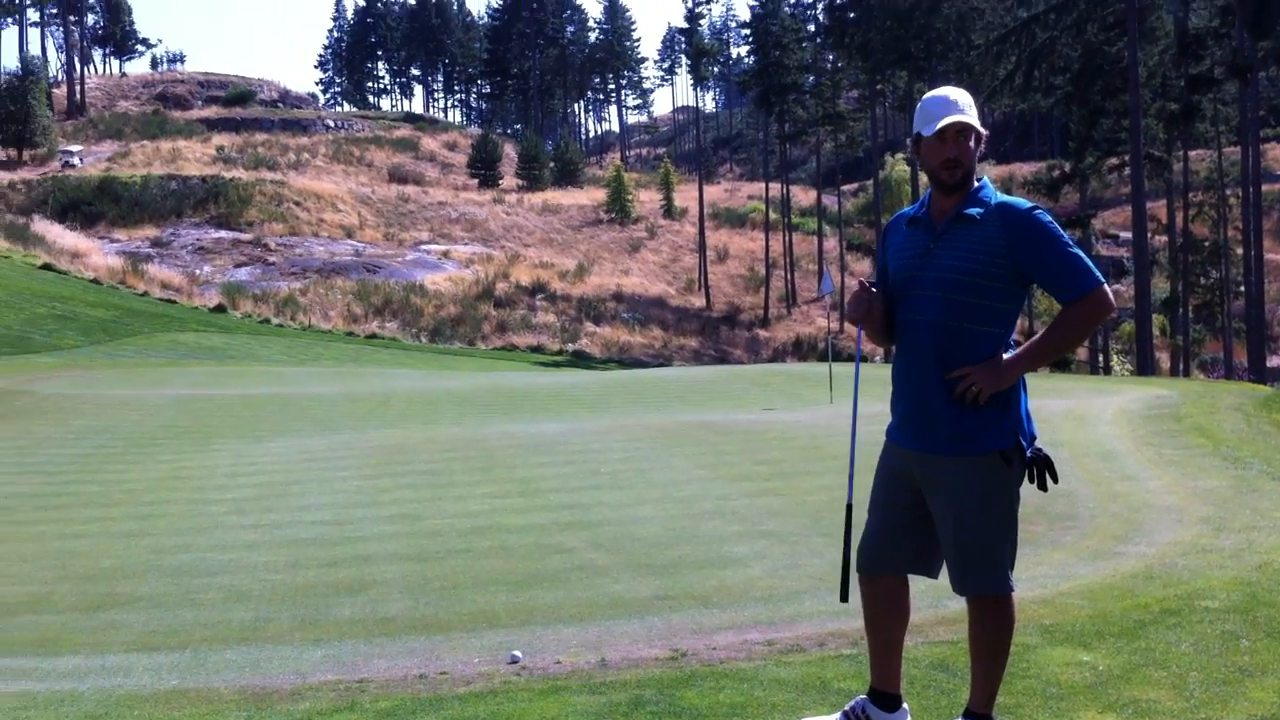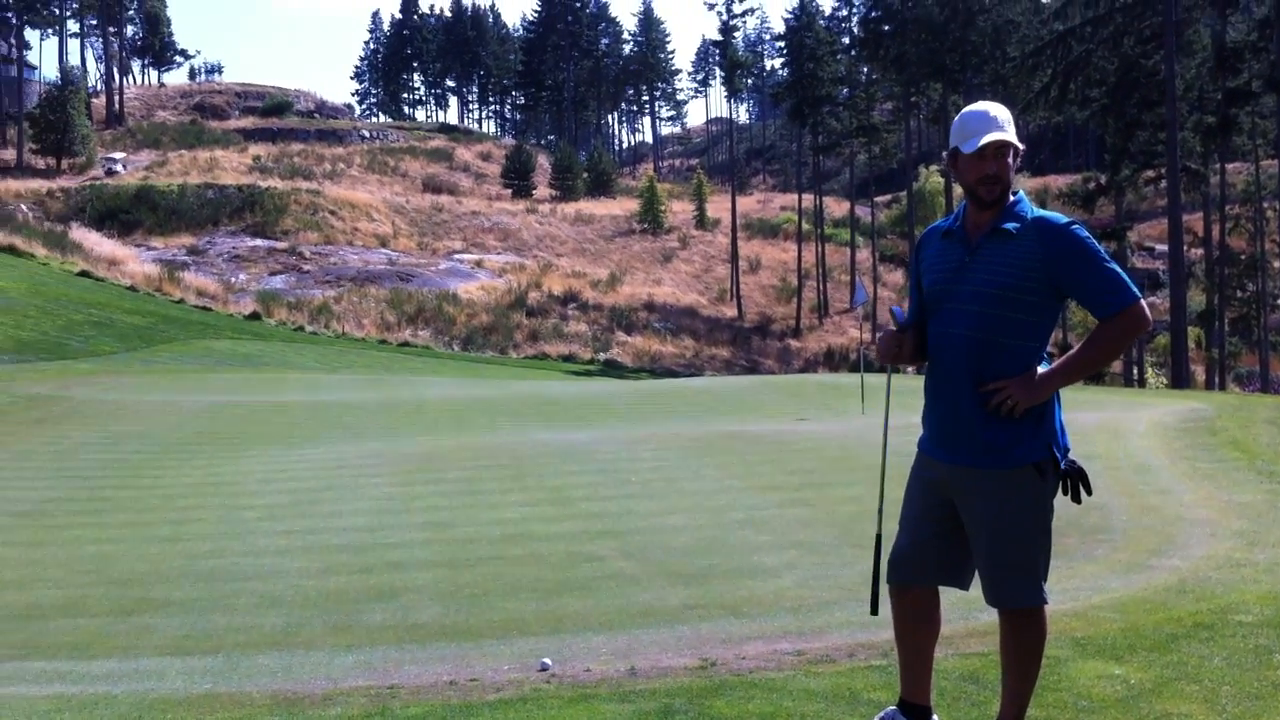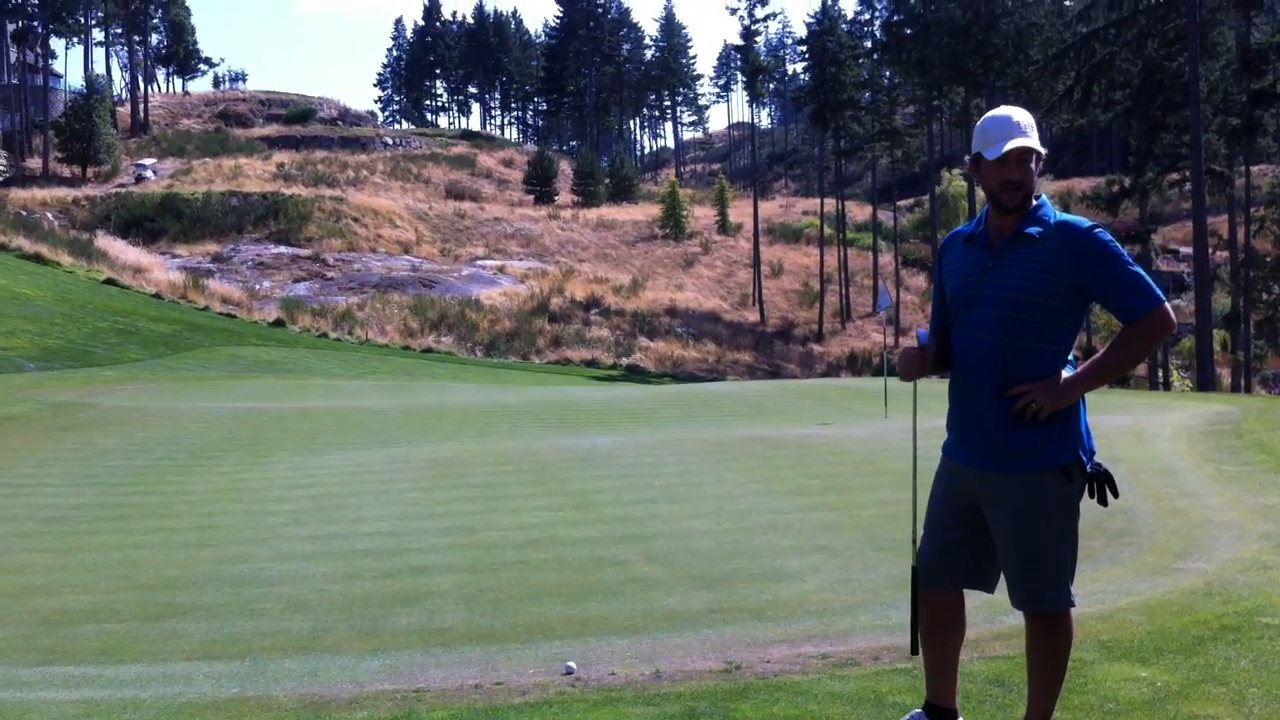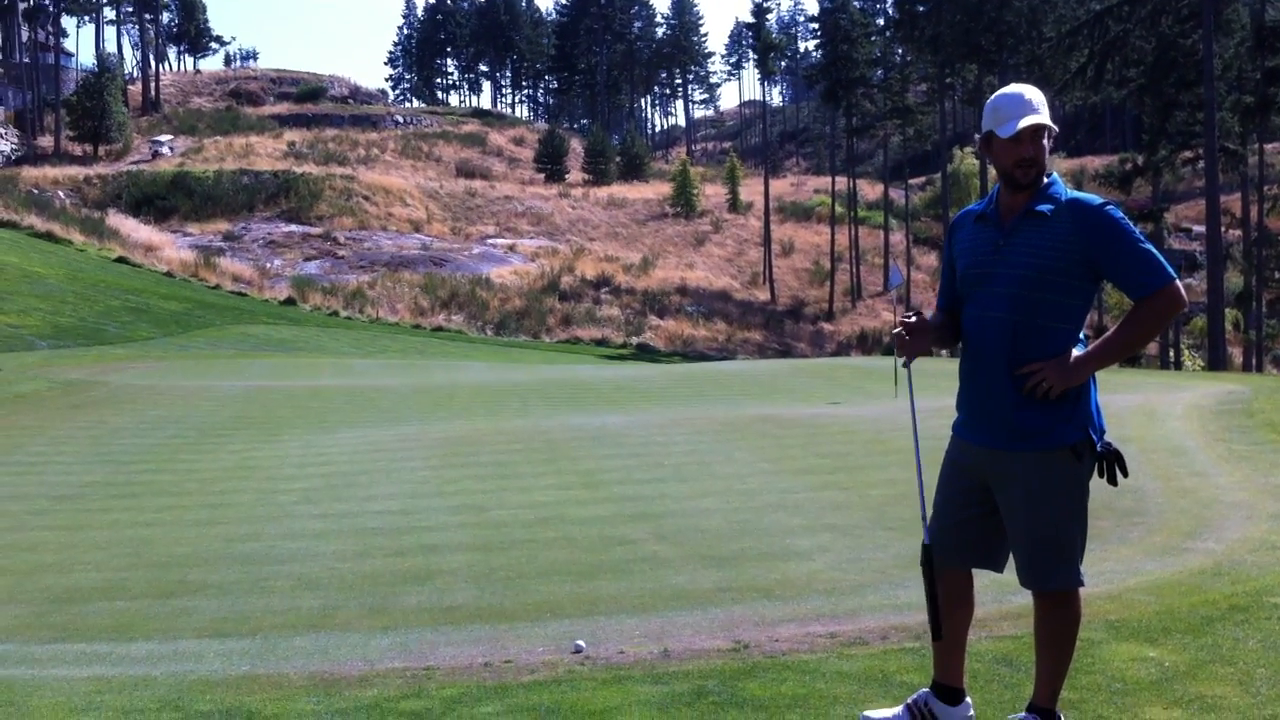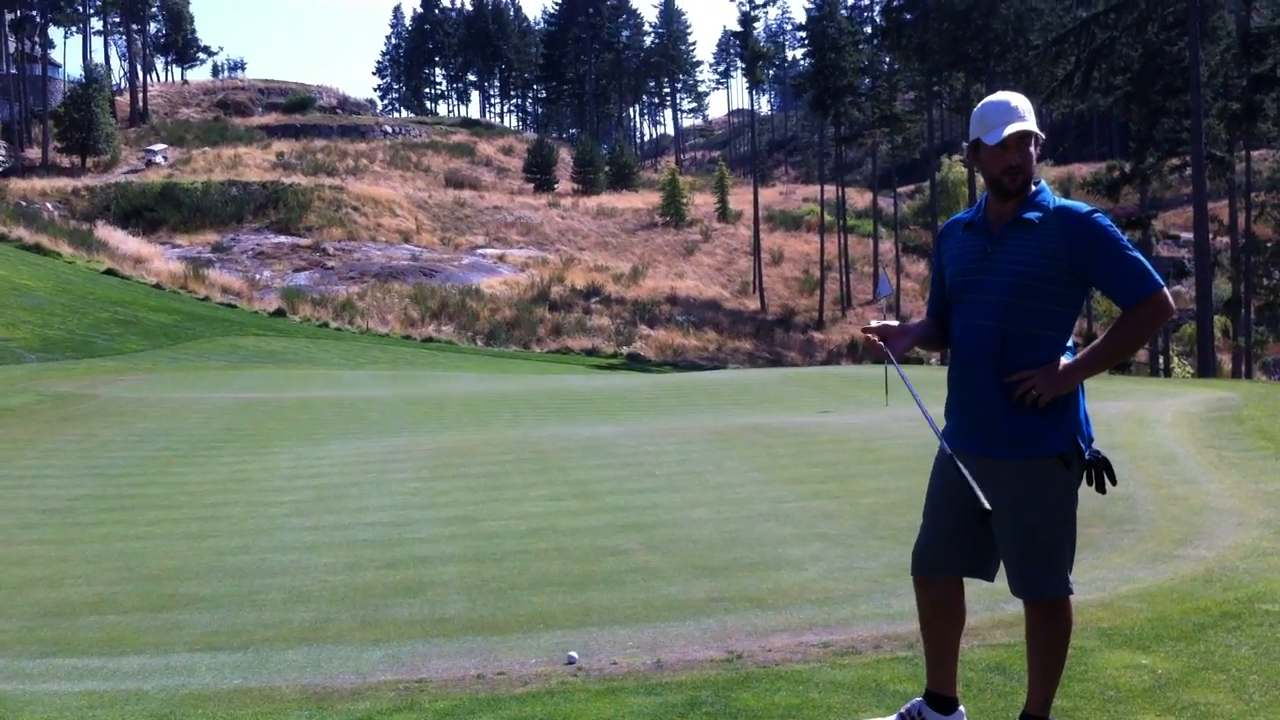
dt=0.3s
person 1, frame 1
left shoulder: (1015, 222)
right shoulder: (898, 229)
left elbow: (1095, 302)
left wrist: (1013, 365)
right wrist: (866, 314)
left hip: (980, 442)
right hip: (907, 437)
left knee: (984, 585)
right knee: (878, 568)
person 1, frame 2
left shoulder: (1054, 236)
right shoulder: (931, 242)
left elbow: (1132, 316)
left wrist: (1050, 378)
right wrist: (899, 346)
left hip: (1015, 456)
right hip: (939, 450)
left knee: (1018, 597)
right knee: (909, 578)
person 1, frame 3
left shoulder: (1077, 241)
right shoulder: (953, 248)
left elbow: (1157, 320)
left wrist: (1075, 383)
right wrist: (922, 358)
left hip: (1041, 461)
right hip: (964, 455)
left knee: (1043, 600)
right knee: (934, 582)
person 1, frame 4
left shoulder: (1087, 218)
right shoulder: (964, 226)
left elbow: (1167, 296)
left wrist: (1084, 363)
right wrist: (924, 333)
left hip: (1050, 439)
right hip: (973, 433)
left knee: (1051, 580)
right knee: (943, 561)
person 1, frame 5
left shoulder: (1075, 226)
right shoulder: (953, 235)
left elbow: (1155, 305)
left wrist: (1073, 370)
right wrist: (906, 334)
left hip: (1039, 447)
right hip: (962, 442)
left knee: (1042, 588)
right knee: (933, 570)
